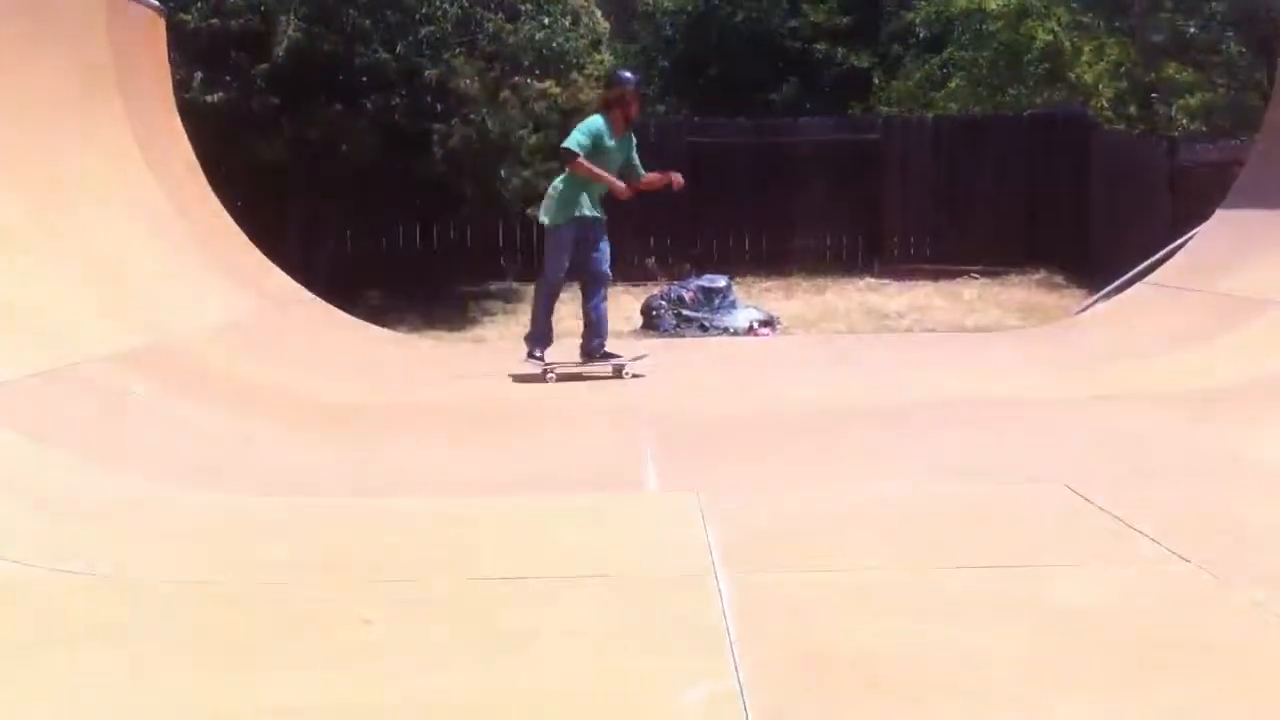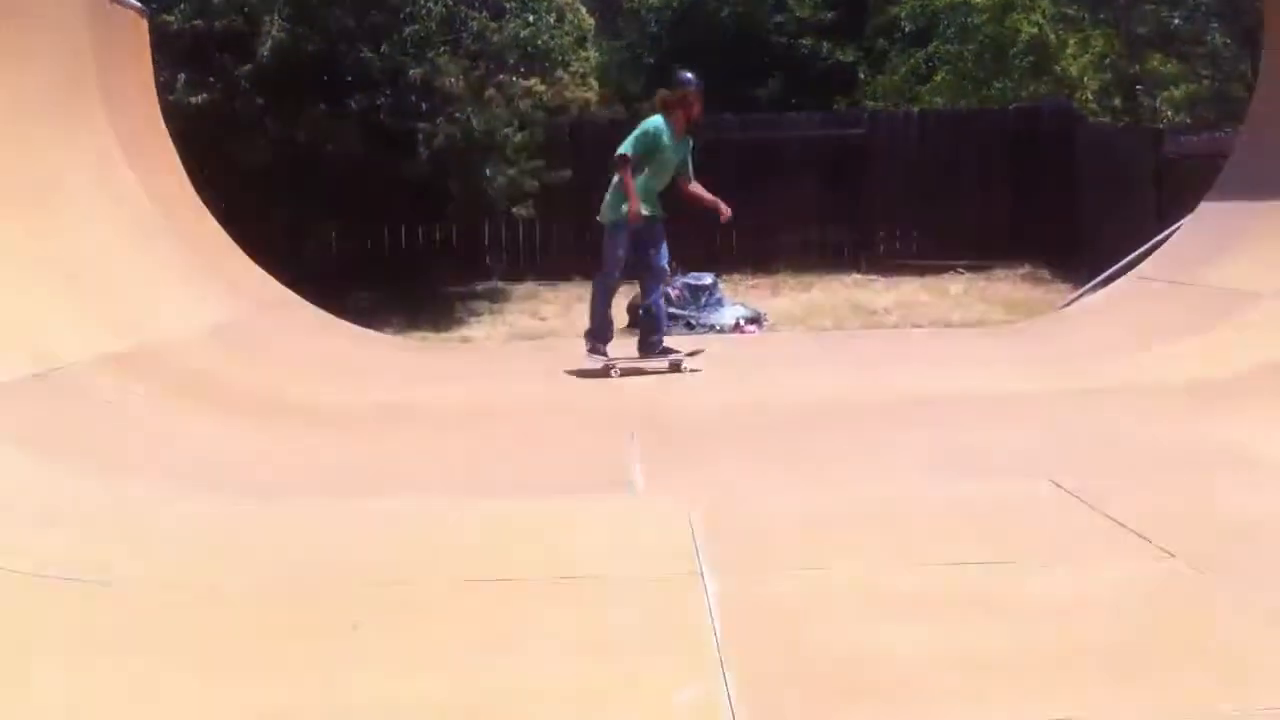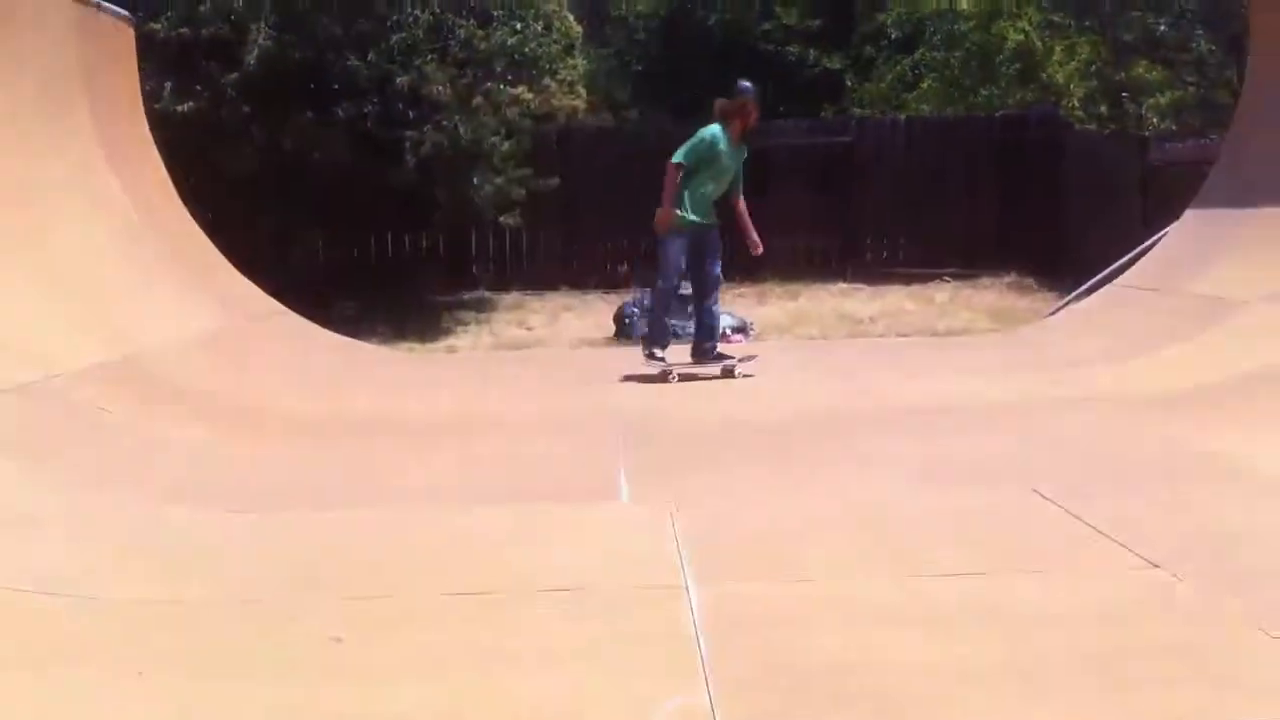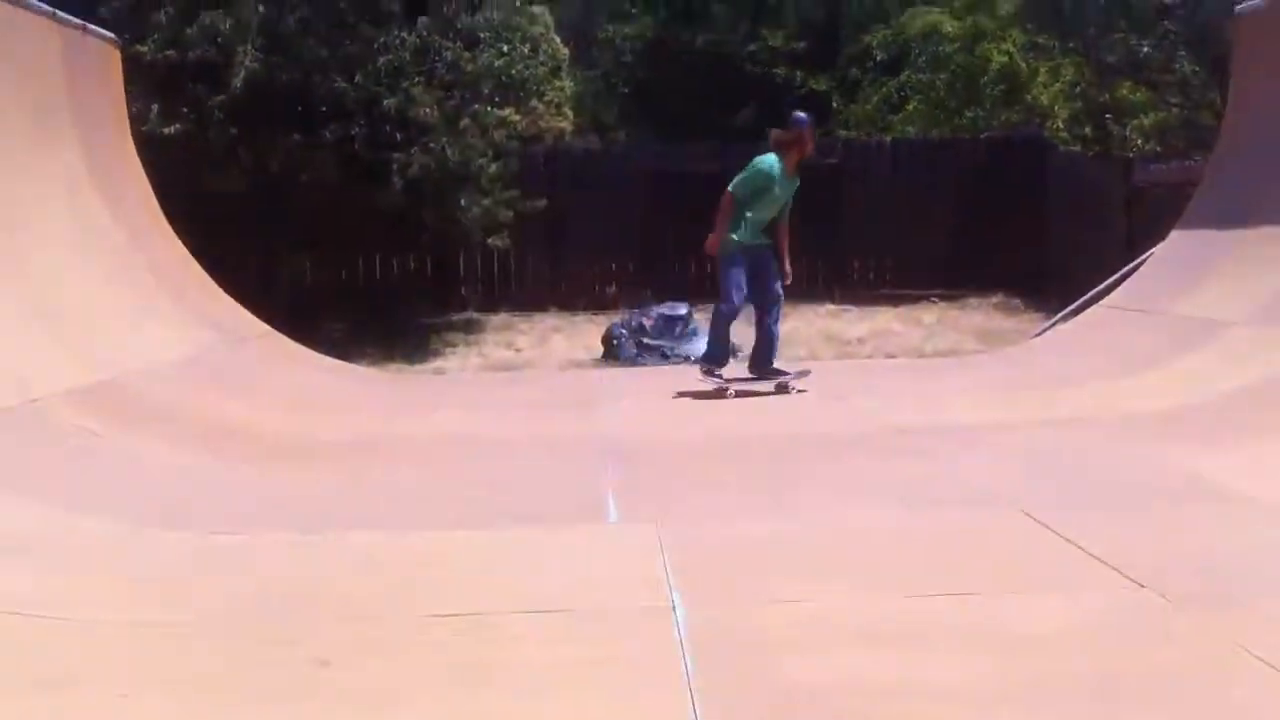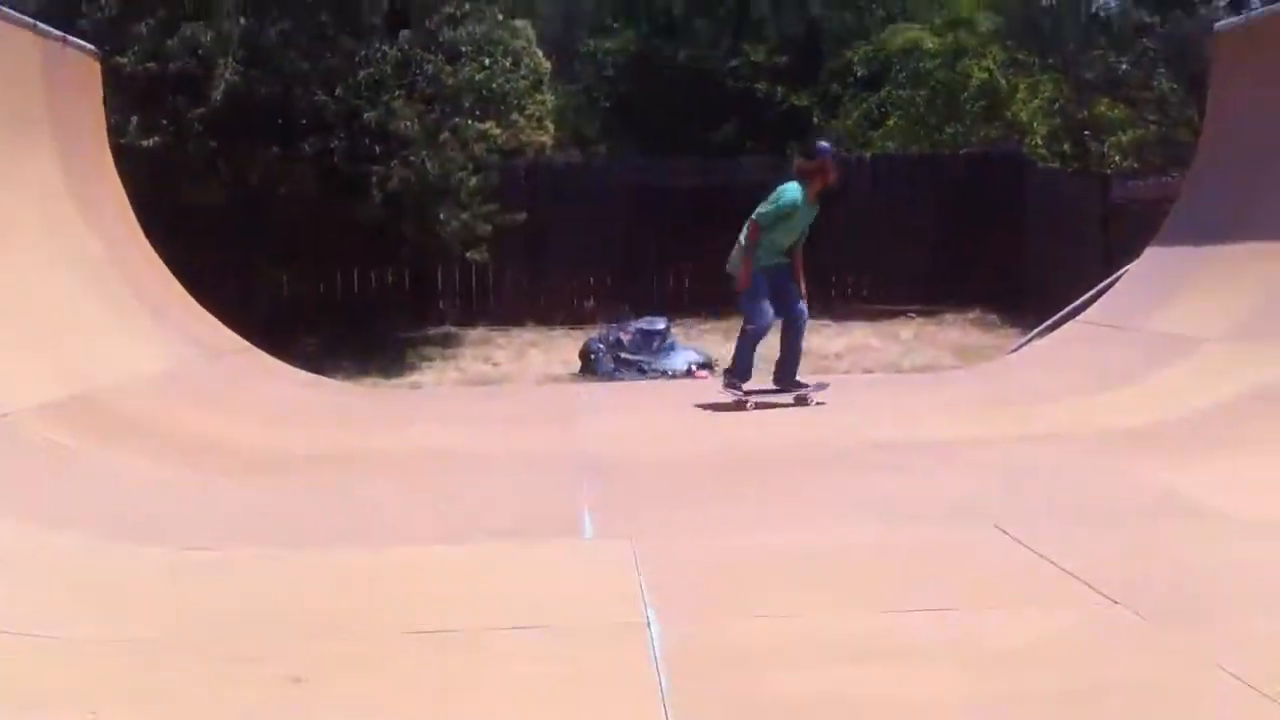
dt=0.1s
person 1, frame 1
left shoulder: (627, 139)
right shoulder: (594, 126)
left elbow: (638, 181)
right elbow: (572, 158)
left wrist: (666, 178)
right wrist: (610, 180)
left hip: (591, 212)
right hip: (565, 209)
left knee: (597, 277)
right knee: (553, 276)
left ankle: (594, 347)
right ankle: (537, 343)
person 1, frame 2
left shoulder: (685, 141)
right shoulder: (654, 126)
left elbow: (688, 185)
right elbow: (623, 161)
left wrist: (716, 203)
right wrist: (632, 199)
left hip: (650, 210)
right hip: (623, 208)
left knee: (656, 273)
right knee: (610, 274)
left ankle: (651, 343)
right ankle: (596, 339)
person 1, frame 3
left shoulder: (739, 149)
right shoulder: (711, 136)
left elbow: (736, 196)
right elbow: (675, 166)
left wrist: (750, 232)
right wrist: (666, 208)
left hip: (705, 218)
right hip: (680, 215)
left knee: (711, 280)
right knee: (670, 279)
left ankle: (705, 347)
right ankle: (654, 342)
person 1, frame 4
left shoulder: (792, 178)
right shoulder: (766, 165)
left elbow: (782, 221)
right elbow: (730, 195)
left wrist: (785, 260)
right wrist: (717, 234)
left hip: (757, 240)
right hip: (733, 239)
left knee: (771, 298)
right knee: (732, 302)
left ankle: (763, 364)
right ankle: (712, 361)
person 1, frame 5
left shoulder: (812, 203)
right shoulder: (790, 194)
left elbow: (797, 244)
right elbow: (755, 223)
left wrist: (800, 284)
right wrist: (743, 266)
left hip: (775, 260)
right hip: (752, 259)
left knee: (798, 315)
right knee: (760, 321)
left ankle: (785, 377)
right ankle: (736, 374)
